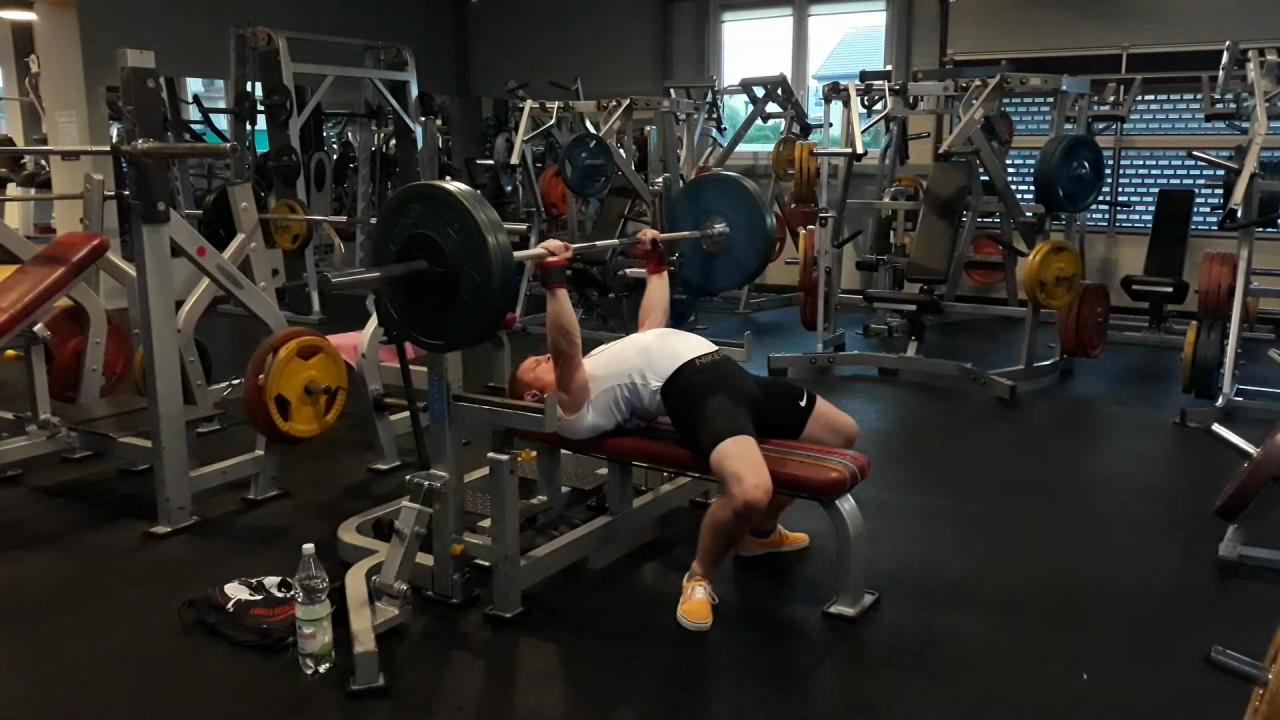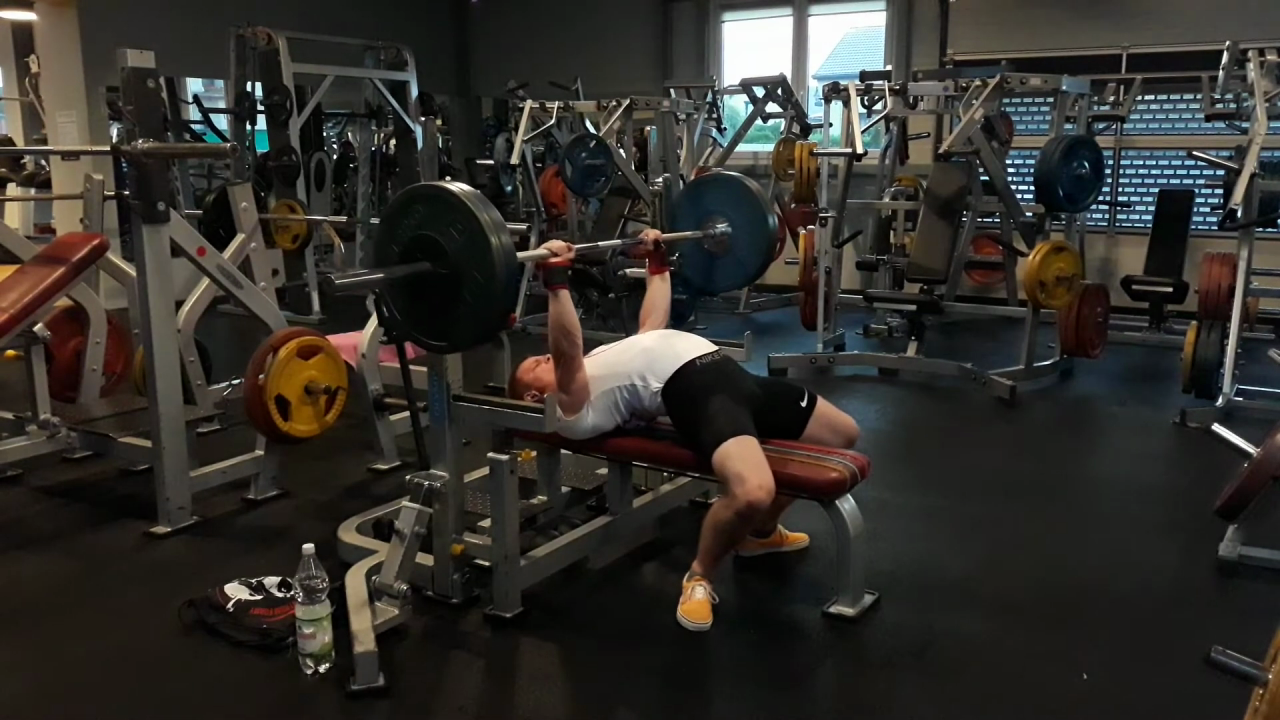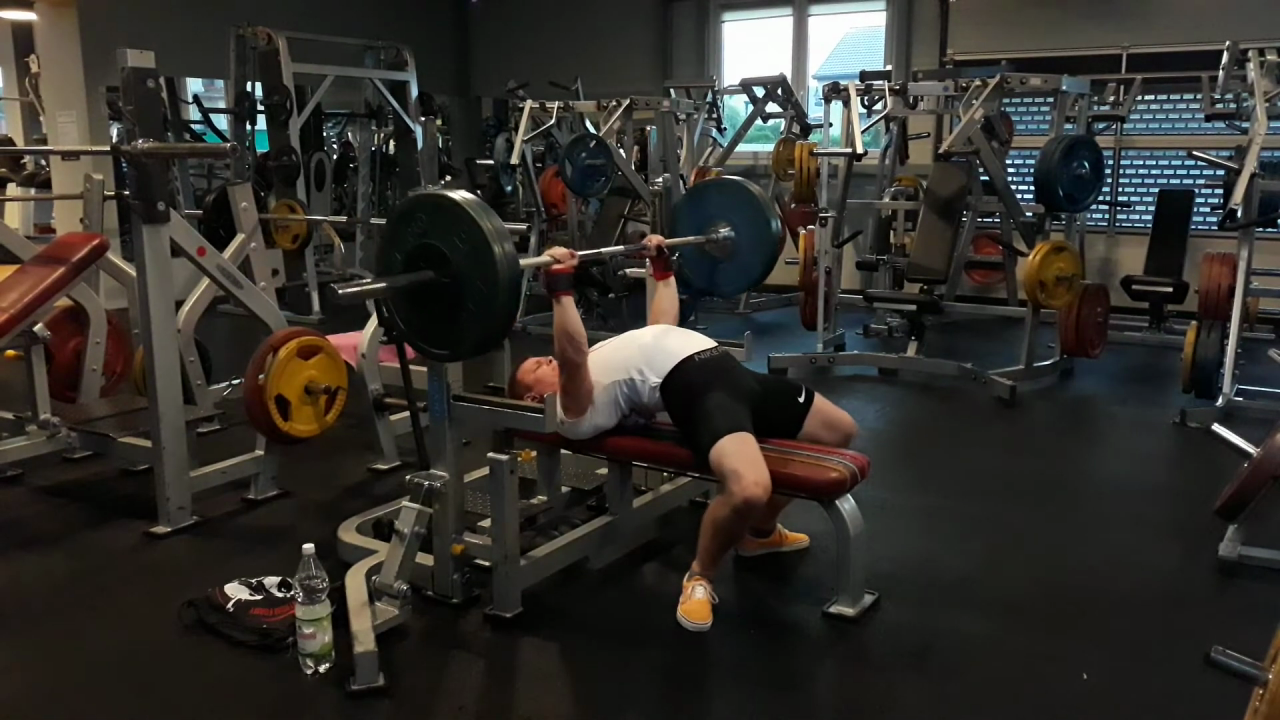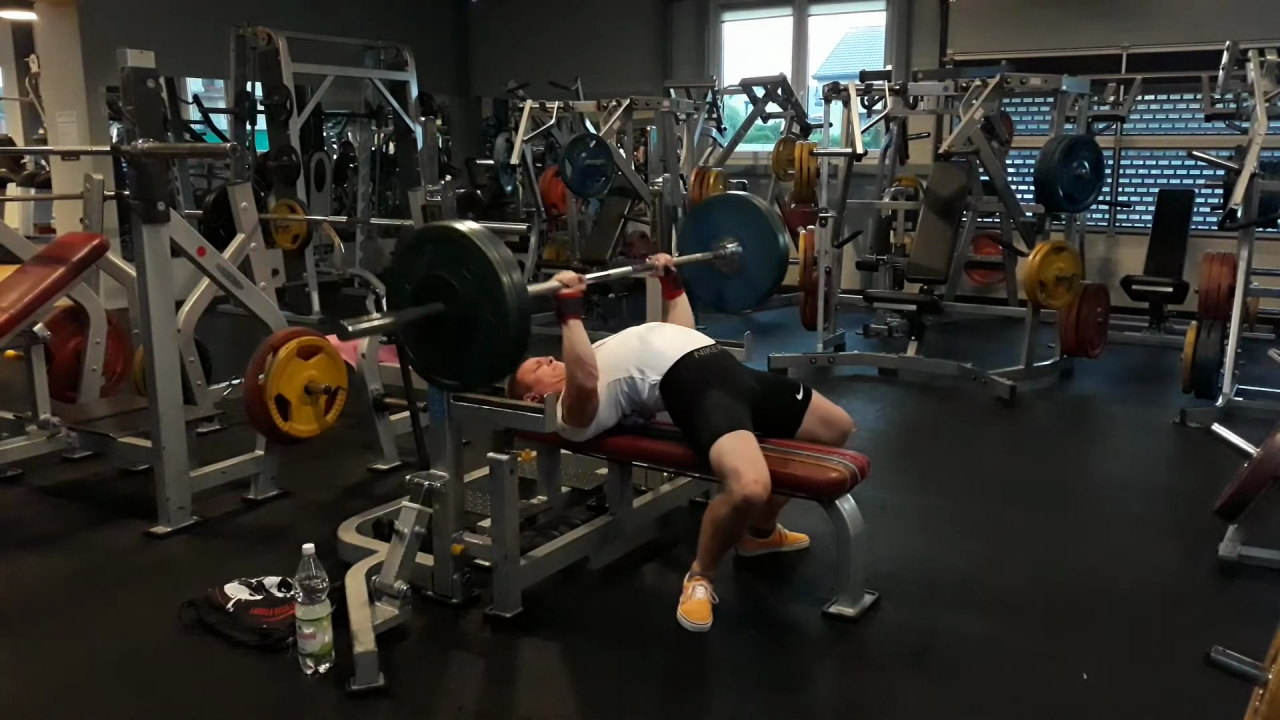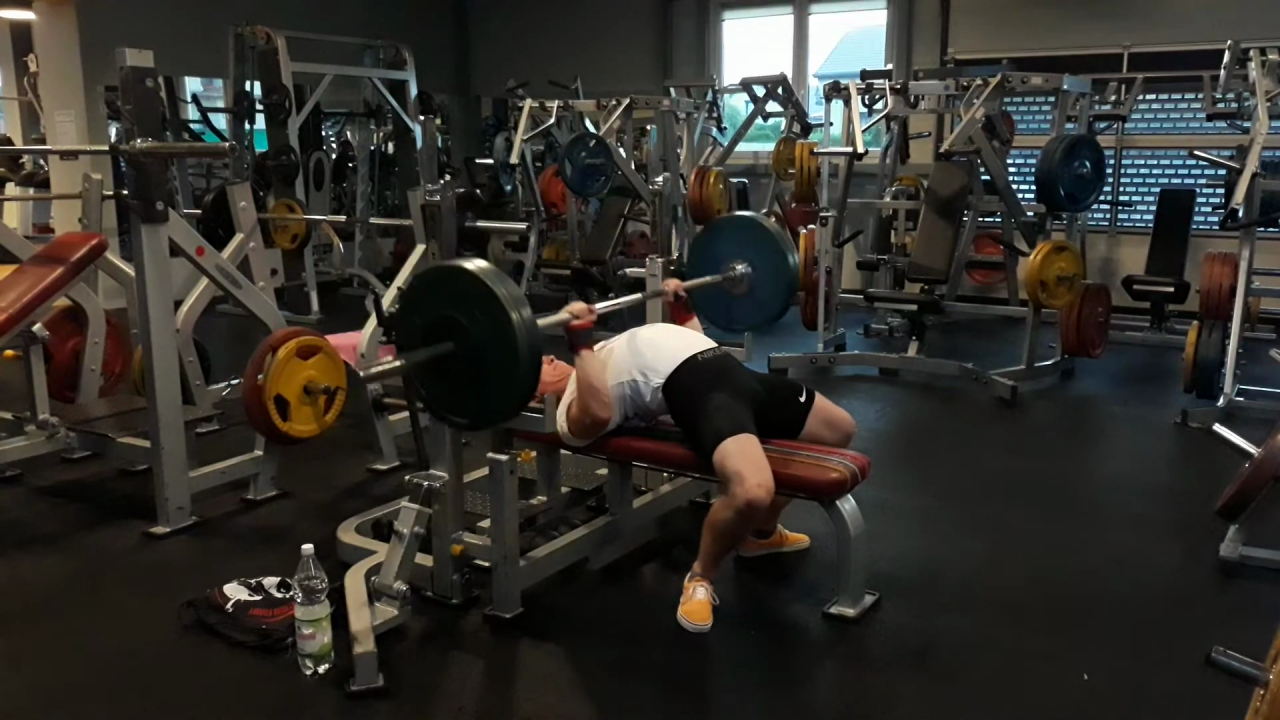
dt=0.3s
person 1, frame 1
left shoulder: (602, 367)
right shoulder: (573, 410)
left elbow: (653, 323)
right elbow: (566, 348)
left wrist: (655, 261)
right wrist: (554, 279)
left knee: (843, 435)
right knee: (750, 493)
left ankle: (760, 532)
right ankle: (699, 576)
person 1, frame 2
left shoulder: (604, 367)
right shoulder: (574, 411)
left elbow: (653, 325)
right elbow: (567, 350)
left wrist: (657, 260)
right wrist: (556, 279)
left knee: (843, 436)
right knee: (753, 493)
left ankle: (761, 532)
right ankle: (699, 577)
person 1, frame 3
left shoulder: (604, 369)
right shoulder: (573, 410)
left elbow: (664, 325)
right elbow: (573, 358)
left wrist: (662, 265)
right wrist: (560, 288)
left knee: (841, 432)
right knee: (749, 490)
left ankle: (760, 532)
right ankle: (699, 577)
person 1, frame 4
left shoulder: (608, 361)
right shoulder: (573, 412)
left elbow: (681, 333)
right elbow: (585, 382)
left wrist: (671, 282)
right wrist: (569, 309)
left knee: (838, 430)
right knee: (749, 488)
left ankle: (760, 530)
right ankle: (699, 576)
person 1, frame 5
left shoulder: (603, 363)
right shoulder: (569, 405)
right elbow: (598, 413)
left wrist: (683, 306)
right wrist: (579, 338)
left knee: (840, 431)
right knee: (753, 493)
left ankle: (760, 532)
right ankle: (699, 578)
